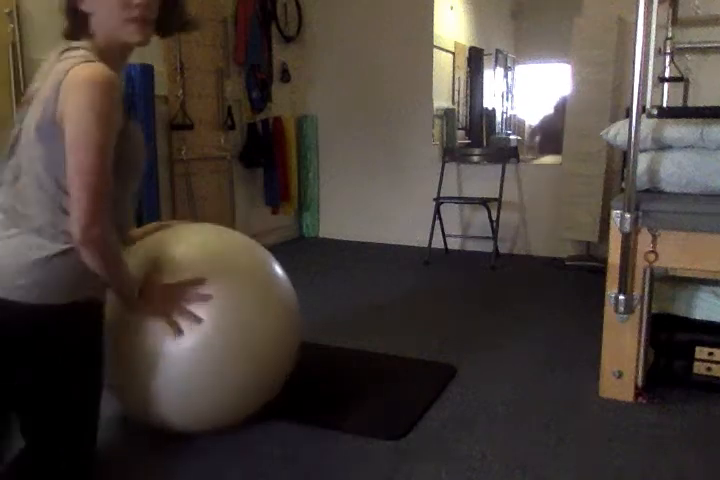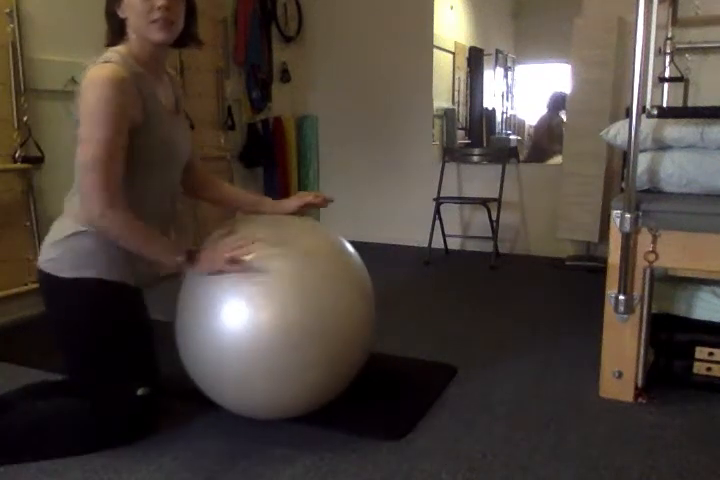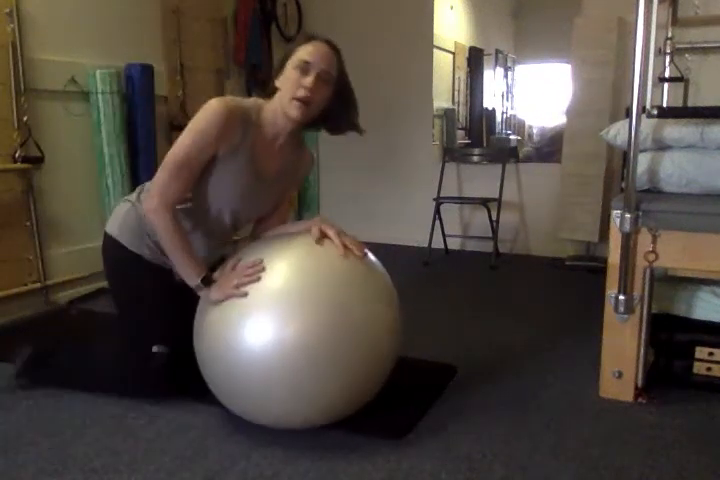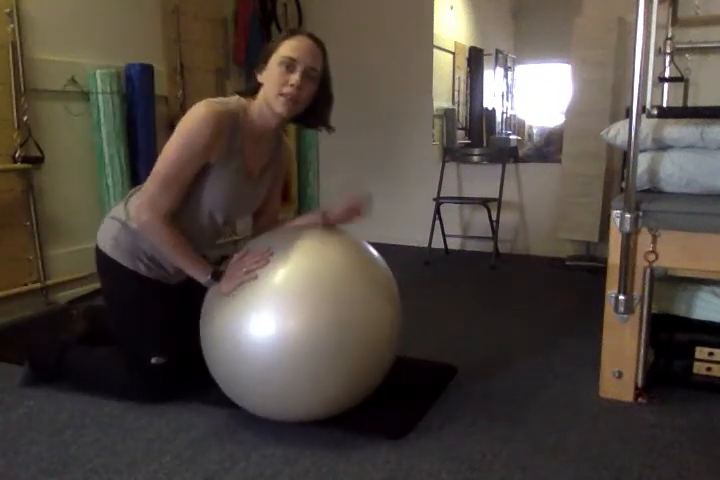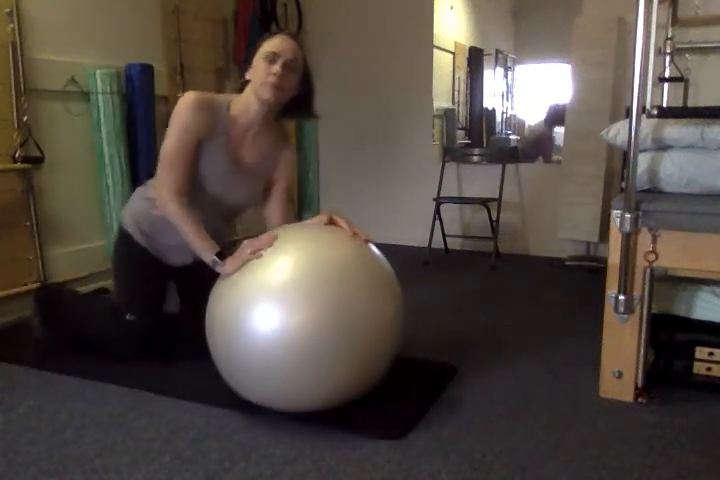
dt=1s
person 1, frame 1
left shoulder: (68, 63)
right shoulder: (94, 81)
right elbow: (86, 228)
left wrist: (124, 234)
right wrist: (137, 296)
right hip: (45, 289)
person 1, frame 2
left shoulder: (165, 82)
right shoulder: (110, 80)
left elbow: (190, 177)
right elbow: (101, 207)
left wrist: (275, 207)
right wrist: (188, 259)
left hip: (110, 266)
right hip: (87, 267)
left knee: (106, 388)
right knee: (130, 412)
person 1, frame 3
left shoulder: (300, 159)
right shoulder: (225, 115)
left elbow: (263, 232)
right elbow: (158, 202)
left wrist: (310, 226)
right wrist: (205, 284)
left hip: (199, 253)
right hip: (140, 242)
right knee: (153, 372)
person 1, frame 4
left shoulder: (278, 151)
right shoulder: (212, 118)
left elbow: (264, 232)
right elbow: (149, 214)
left wrist: (318, 219)
right wrist: (214, 278)
left hip: (182, 258)
right hip: (134, 254)
left knee: (205, 357)
right knee: (162, 381)
left ankle: (104, 332)
right ankle: (51, 356)
person 1, frame 5
left shoulder: (282, 153)
right shoulder: (198, 107)
left elbow: (275, 231)
right elbow: (167, 195)
left wrist: (314, 224)
right wrist: (220, 260)
left hip: (208, 247)
right hip: (147, 235)
left knee: (206, 339)
right knee: (134, 340)
right ankle: (55, 303)
